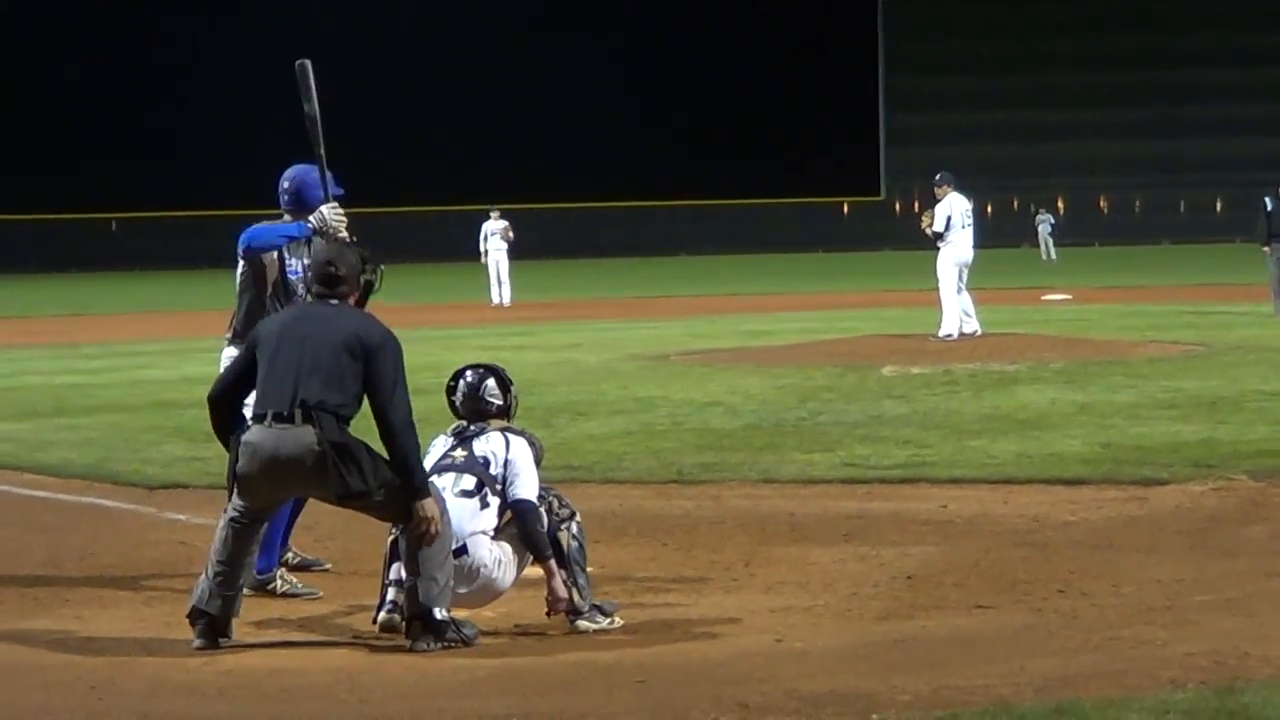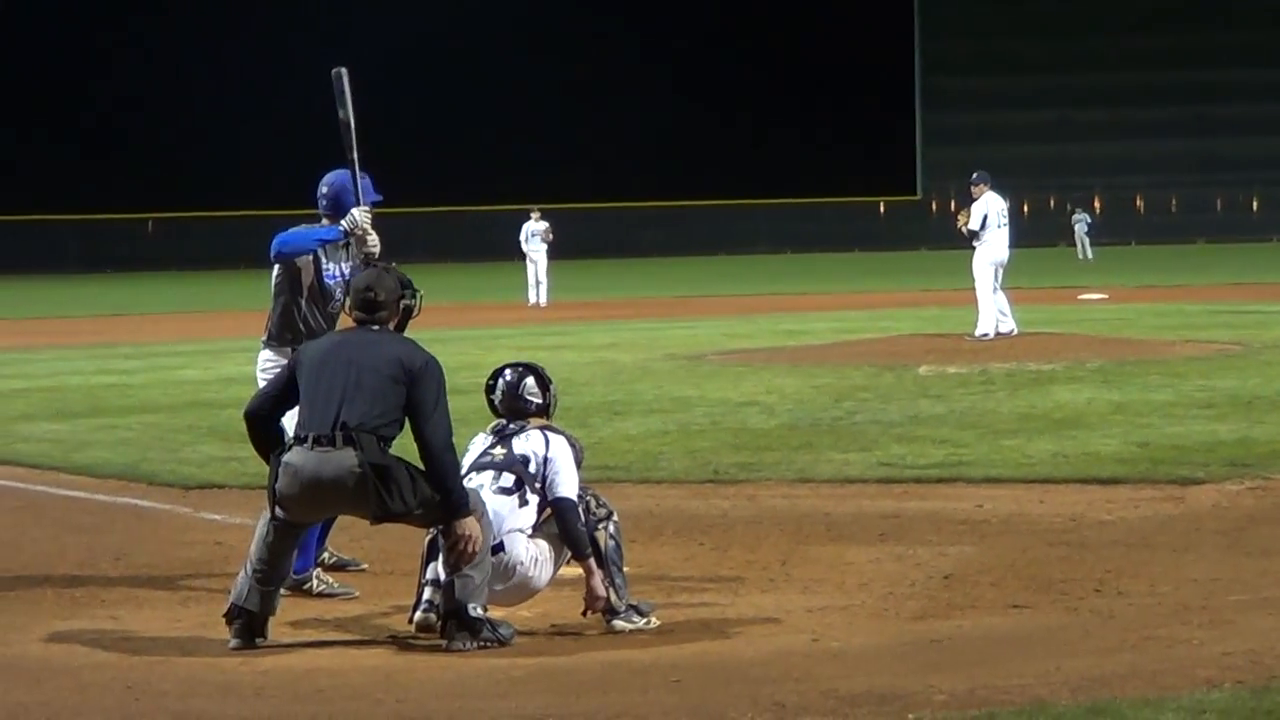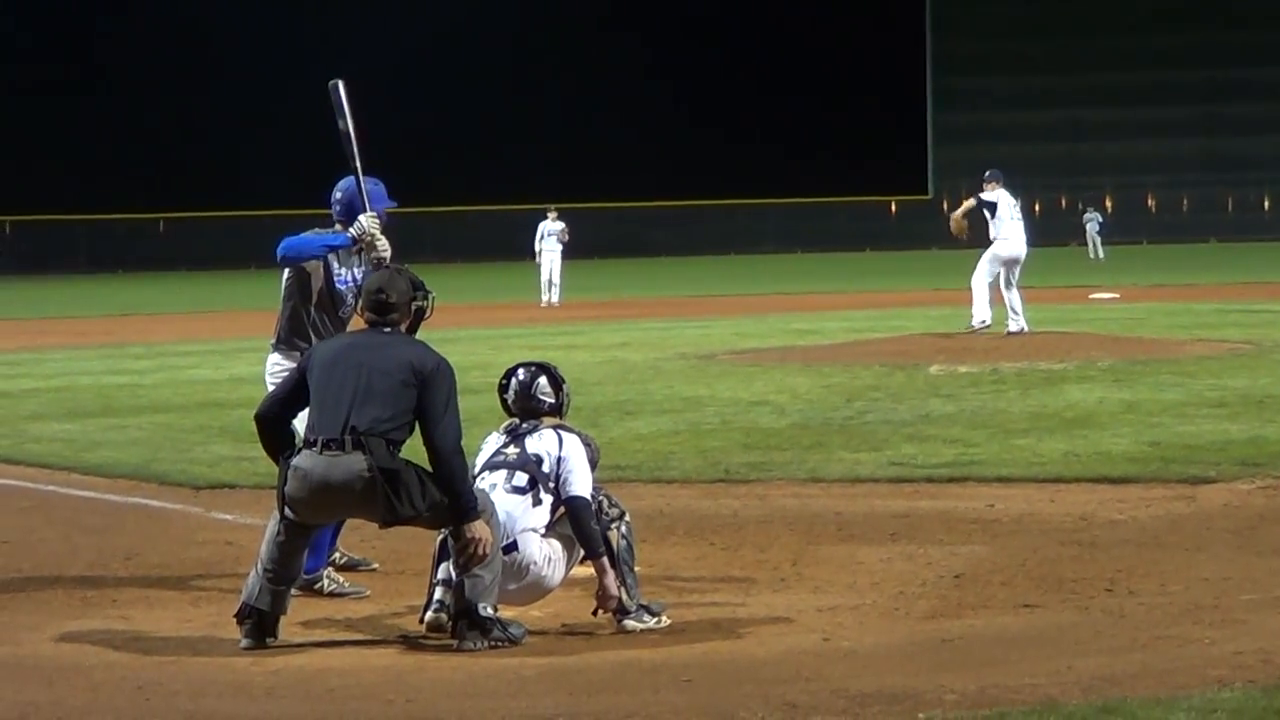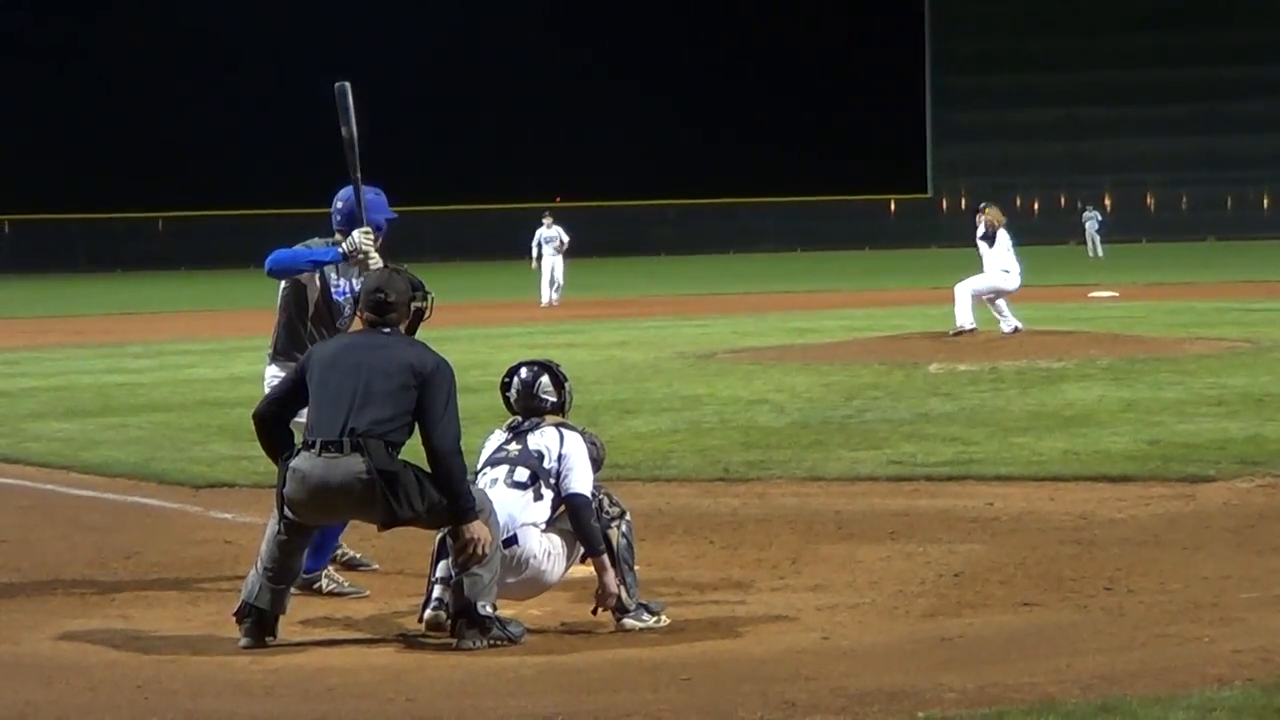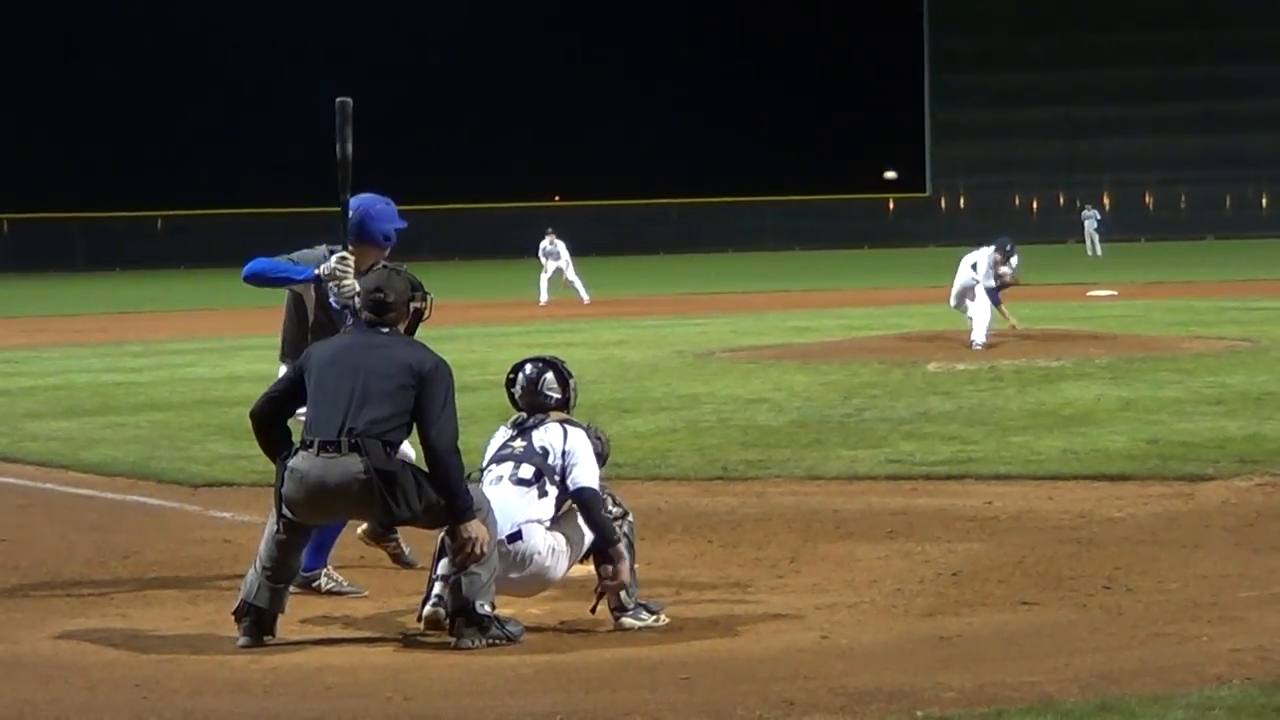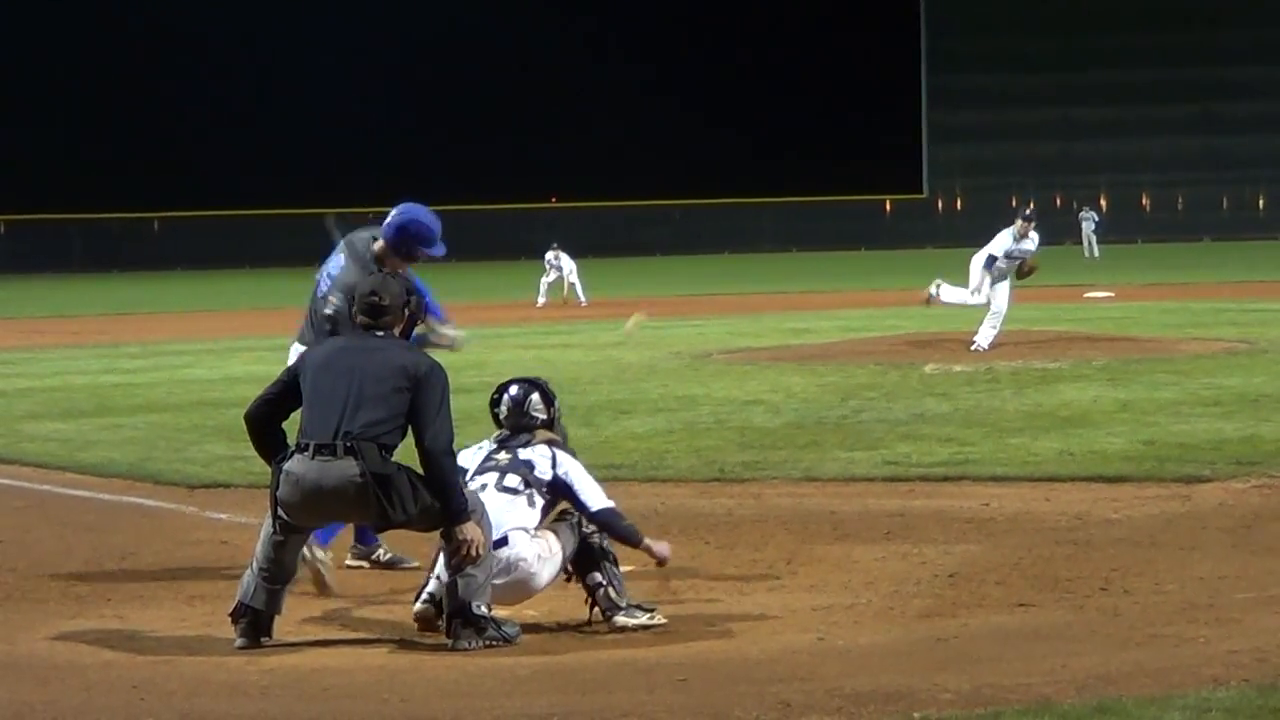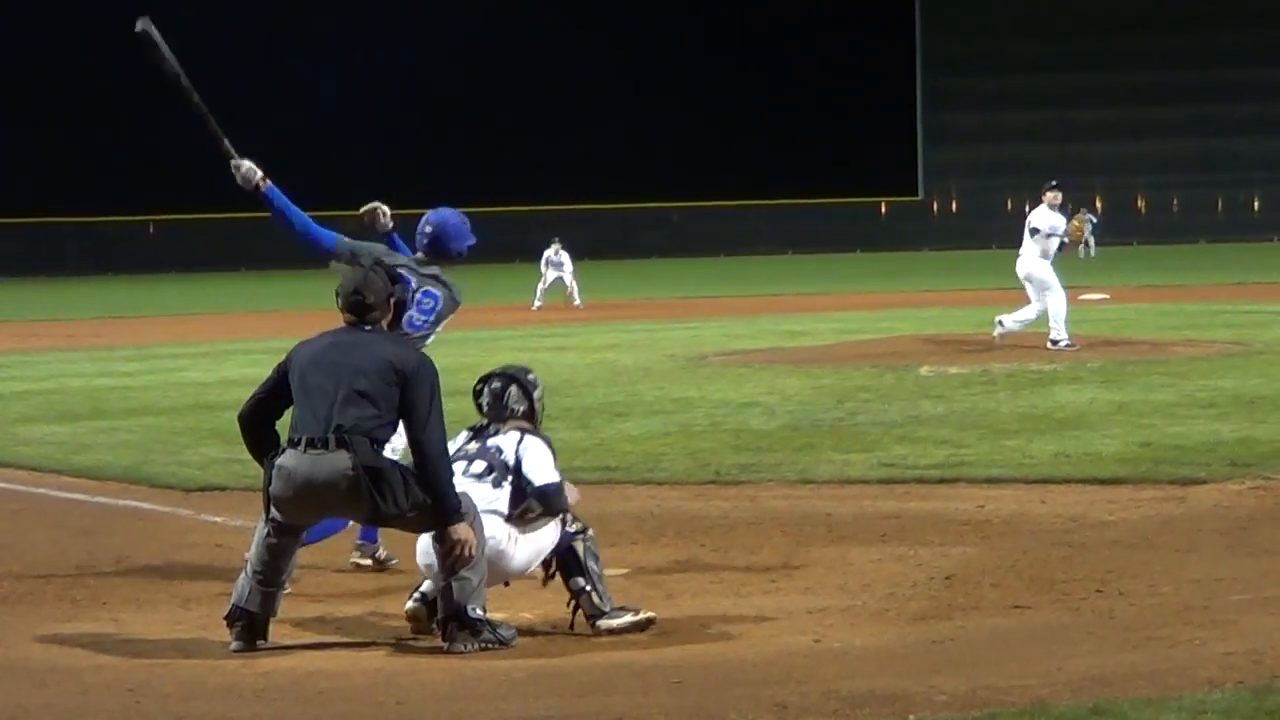
dt=0.4s
person 1, frame 1
left shoulder: (311, 242)
right shoulder: (267, 236)
right elbow: (249, 243)
right wrist: (311, 227)
left ankle: (279, 549)
right ankle: (263, 572)
person 1, frame 2
left shoulder: (349, 246)
right shoulder: (302, 241)
right elbow: (279, 248)
left wrist: (371, 257)
right wrist: (341, 230)
right hip: (287, 366)
left ankle: (315, 549)
right ankle: (299, 572)
person 1, frame 3
left shoulder: (361, 252)
right shoulder: (315, 245)
right elbow: (285, 251)
left wrist: (383, 261)
right wrist: (350, 237)
right hip: (296, 369)
left ankle: (326, 549)
right ankle: (311, 572)
person 1, frame 4
left shoulder: (359, 261)
right shoulder: (314, 254)
right elbow: (274, 264)
right wrist: (342, 254)
left ankle: (329, 544)
right ankle: (311, 572)
person 1, frame 5
right shoulder: (313, 261)
right elbow: (252, 271)
left wrist: (357, 296)
right wrist: (318, 275)
left knee: (401, 458)
left ankle: (381, 529)
right ankle: (310, 572)
person 1, frame 6
left shoulder: (366, 240)
right shoulder: (357, 282)
left elbow: (411, 283)
left wrist: (437, 323)
right wrist: (426, 335)
left ankle: (366, 546)
right ankle: (317, 546)
person 1, frame 7
left shoulder: (382, 260)
right shoulder: (451, 298)
left elbow: (316, 235)
left wrist: (262, 185)
right wrist: (390, 233)
left knee: (379, 458)
left ankle: (368, 546)
person 2, frame 1
left shoulder: (271, 324)
right shoulder: (373, 333)
left elbow: (221, 397)
right elbow: (394, 418)
left wrist: (241, 451)
right wrist: (419, 492)
left hip: (260, 445)
right hip: (319, 446)
left knee: (242, 514)
right knee: (424, 509)
left ankle: (209, 621)
right ankle: (431, 622)
person 2, frame 2
left shoulder: (313, 349)
right shoulder: (415, 358)
left elbow: (258, 413)
right elbow: (436, 443)
left wrist: (283, 467)
right wrist: (461, 512)
left hip: (299, 472)
right hip: (360, 471)
left knee: (281, 513)
right knee: (470, 509)
left ankle: (245, 620)
right ankle: (466, 621)
person 2, frame 3
left shoulder: (324, 350)
right shoulder: (427, 360)
left elbow: (268, 415)
right elbow: (444, 446)
left wrist: (294, 470)
right wrist: (469, 516)
left hip: (309, 476)
right hip: (371, 475)
left knee: (290, 516)
right knee: (479, 509)
left ankle: (256, 621)
right ankle: (477, 620)
person 2, frame 4
left shoulder: (322, 351)
right shoulder: (427, 362)
left elbow: (266, 415)
right elbow: (443, 447)
left wrist: (293, 470)
right wrist: (467, 517)
left hip: (309, 478)
right hip: (371, 478)
left knee: (290, 516)
right knee: (478, 508)
left ankle: (256, 620)
right ankle: (476, 620)
person 2, frame 5
left shoulder: (321, 350)
right shoulder: (425, 361)
left elbow: (263, 414)
right elbow: (441, 446)
left wrist: (291, 468)
right wrist: (465, 517)
left hip: (307, 477)
right hip: (369, 478)
left knee: (287, 514)
right knee: (475, 507)
left ankle: (254, 619)
right ankle: (474, 619)
person 2, frame 6
left shoulder: (317, 353)
right shoulder: (421, 364)
left elbow: (258, 416)
right elbow: (436, 449)
right wrist: (461, 518)
left hip: (302, 481)
right hip: (364, 481)
left knee: (284, 515)
right knee: (470, 511)
left ankle: (251, 620)
right ankle: (471, 620)
person 2, frame 7
left shoulder: (306, 349)
right shoulder: (409, 357)
left elbow: (252, 417)
right elbow: (427, 444)
right wrist: (453, 517)
left hip: (294, 474)
right hip: (355, 472)
left knee: (279, 520)
right knee: (461, 512)
left ankle: (245, 624)
right ankle: (466, 624)
person 3, frame 1
left shoulder: (440, 443)
right shoulder: (512, 442)
right elbow: (526, 515)
right wrist: (553, 576)
right hip: (480, 575)
right knee: (554, 507)
left ankle: (393, 606)
right ankle: (581, 610)
person 3, frame 2
left shoulder: (479, 441)
right shoulder: (551, 440)
right elbow: (566, 513)
right wrist: (592, 574)
right hip: (516, 573)
right knee: (592, 506)
left ankle: (430, 605)
right ankle: (618, 610)
person 3, frame 3
left shoulder: (493, 441)
right shoulder: (565, 440)
right elbow: (580, 513)
right wrist: (605, 574)
right hip: (529, 572)
right knee: (605, 508)
left ankle: (441, 606)
right ankle: (629, 610)
person 3, frame 4
left shoulder: (497, 438)
right shoulder: (567, 437)
right elbow: (580, 510)
right wrist: (606, 571)
right hip: (530, 566)
right knee: (606, 506)
left ankle: (439, 604)
right ankle: (629, 609)
person 3, frame 5
left shoulder: (502, 435)
right shoulder: (571, 433)
right elbow: (588, 499)
right wrist: (620, 555)
right hip: (533, 564)
right knee: (609, 507)
left ankle: (438, 602)
right ankle: (626, 608)
person 3, frame 6
left shoulder: (481, 449)
right shoulder: (557, 456)
right elbow: (604, 516)
right wrist: (650, 546)
right hip: (518, 570)
right knee: (582, 522)
left ankle: (431, 601)
right ankle: (617, 608)
person 3, frame 7
left shoulder: (465, 438)
right shoulder: (530, 442)
right elbow: (550, 496)
right wrist: (567, 500)
left hip: (431, 553)
right hip: (486, 546)
right knee: (568, 527)
left ankle: (425, 603)
right ankle: (602, 612)
